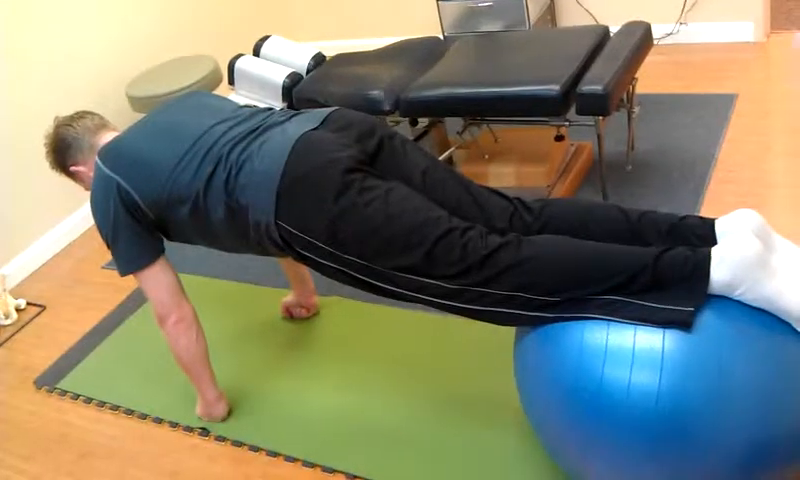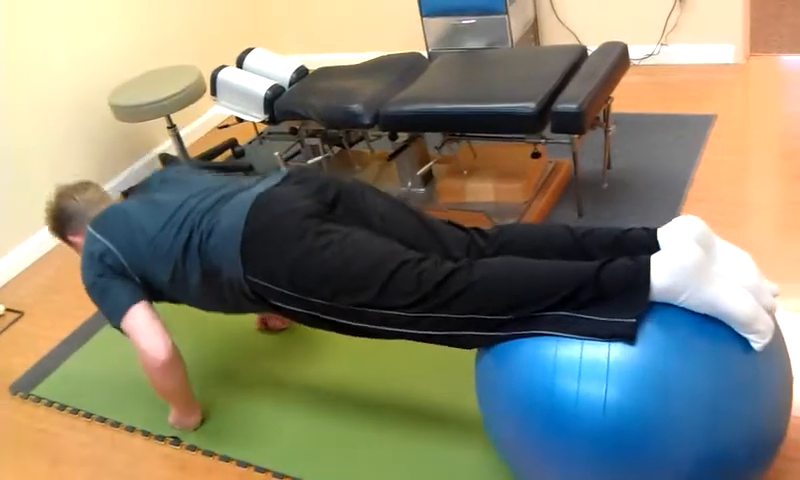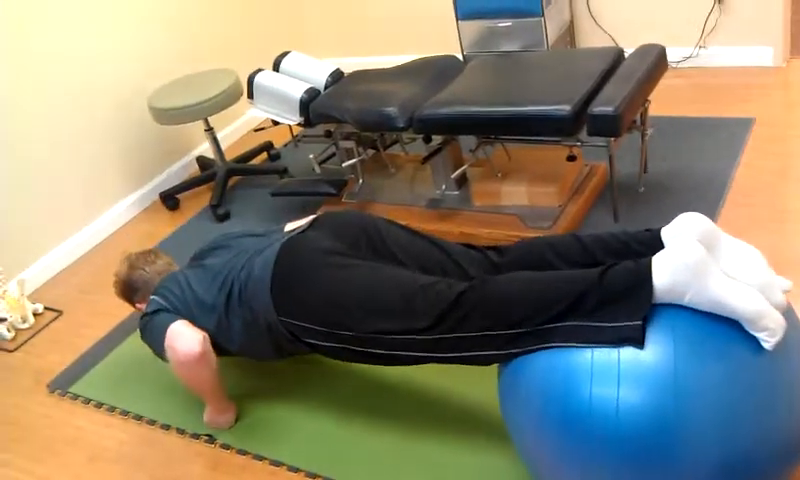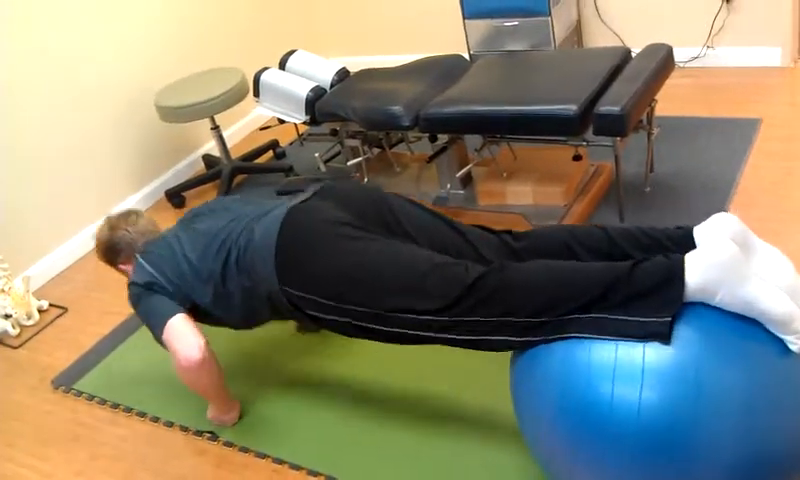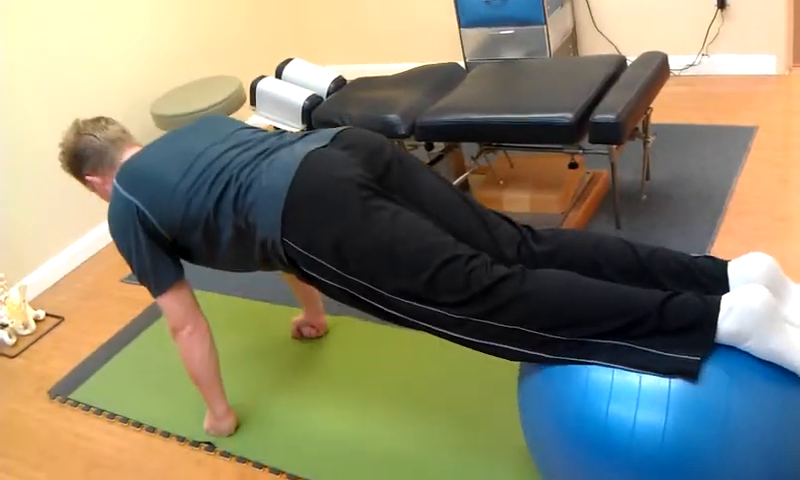
dt=1s
person 1, frame 1
left shoulder: (109, 192)
right shoulder: (181, 104)
left elbow: (172, 313)
left wrist: (210, 400)
right wrist: (301, 292)
left hip: (314, 195)
right hip: (341, 127)
left knee: (488, 270)
right knee: (514, 222)
left ankle: (713, 270)
right ankle: (717, 232)
person 1, frame 2
left shoulder: (100, 259)
right shoulder: (156, 181)
left elbow: (158, 352)
left wrist: (185, 411)
right wrist: (281, 302)
left hip: (278, 248)
right hip: (304, 185)
left knee: (450, 297)
right knee: (472, 252)
left ankle: (654, 279)
right ankle: (662, 242)
person 1, frame 3
left shoulder: (159, 311)
right shoulder: (214, 247)
left elbow: (190, 348)
right elbow: (310, 218)
left wrist: (218, 408)
left hip: (305, 291)
right hip: (339, 231)
left knee: (469, 317)
right knee: (498, 269)
left ankle: (660, 280)
right ankle: (672, 241)
person 1, frame 4
left shoulder: (146, 280)
right shoulder: (202, 209)
left elbow: (191, 355)
left wrist: (222, 408)
right wrist: (319, 304)
left hip: (311, 259)
right hip: (337, 198)
left knee: (477, 301)
right knee: (508, 256)
left ankle: (690, 279)
right ankle: (699, 239)
person 1, frame 5
left shoulder: (126, 207)
right shoulder: (194, 129)
left elbow: (184, 321)
left wrist: (219, 413)
right wrist: (311, 310)
left hip: (322, 211)
right hip: (352, 148)
left knee: (485, 300)
right knee: (524, 253)
left ankle: (723, 320)
right ankle: (729, 278)
